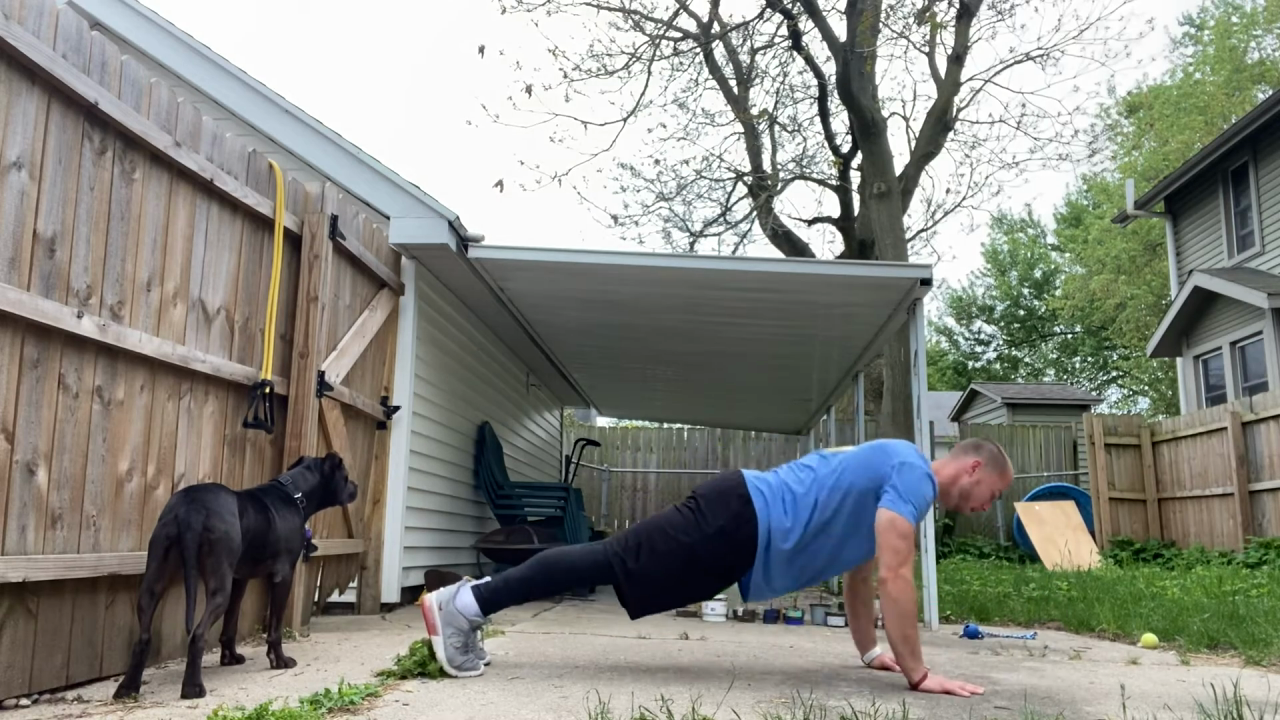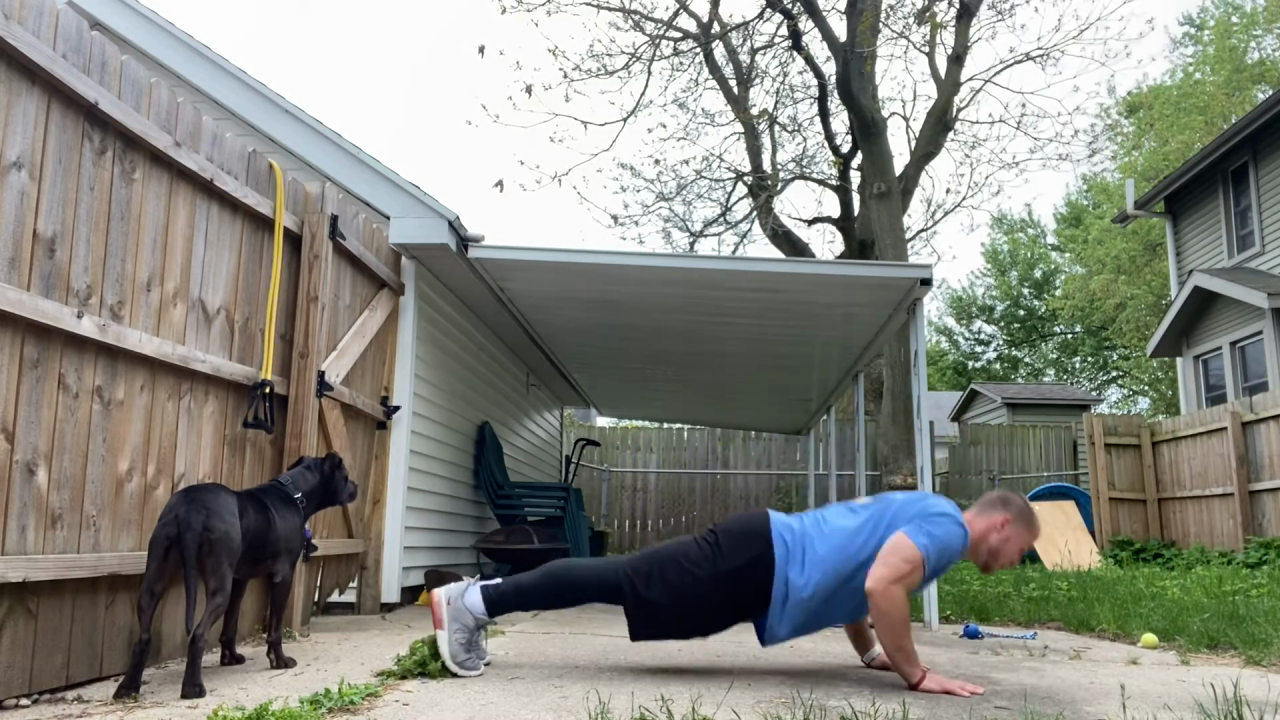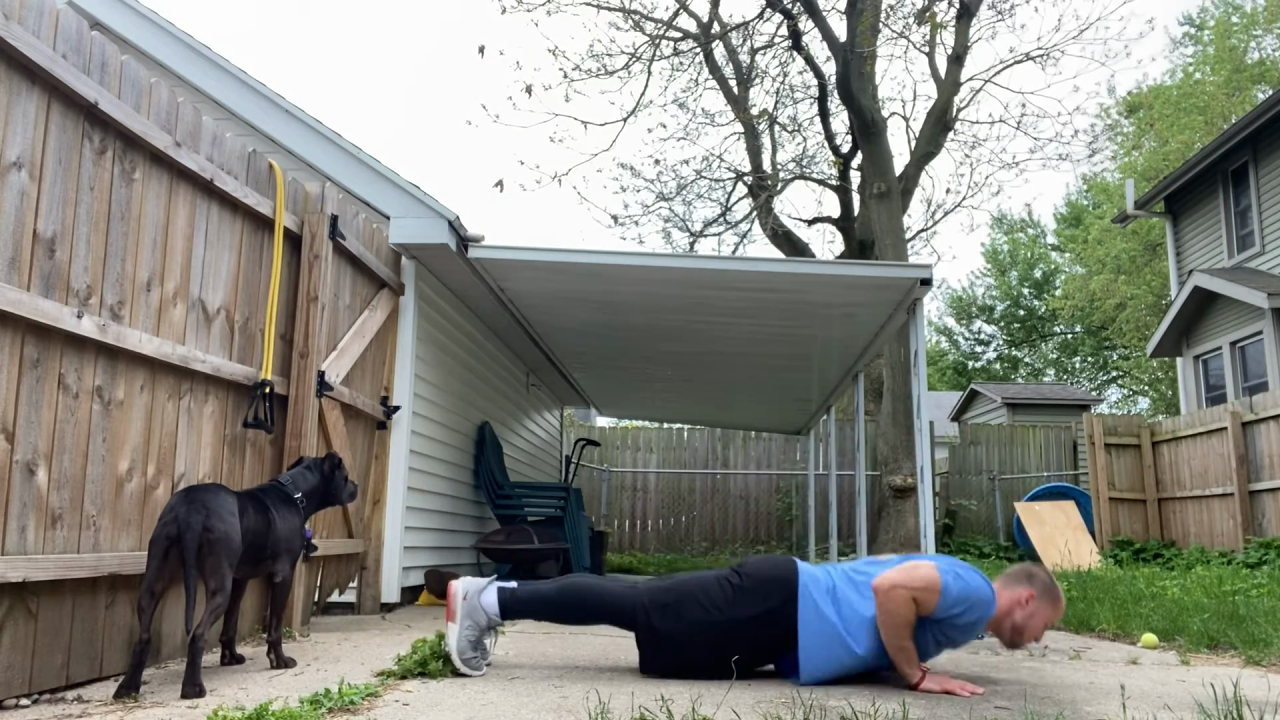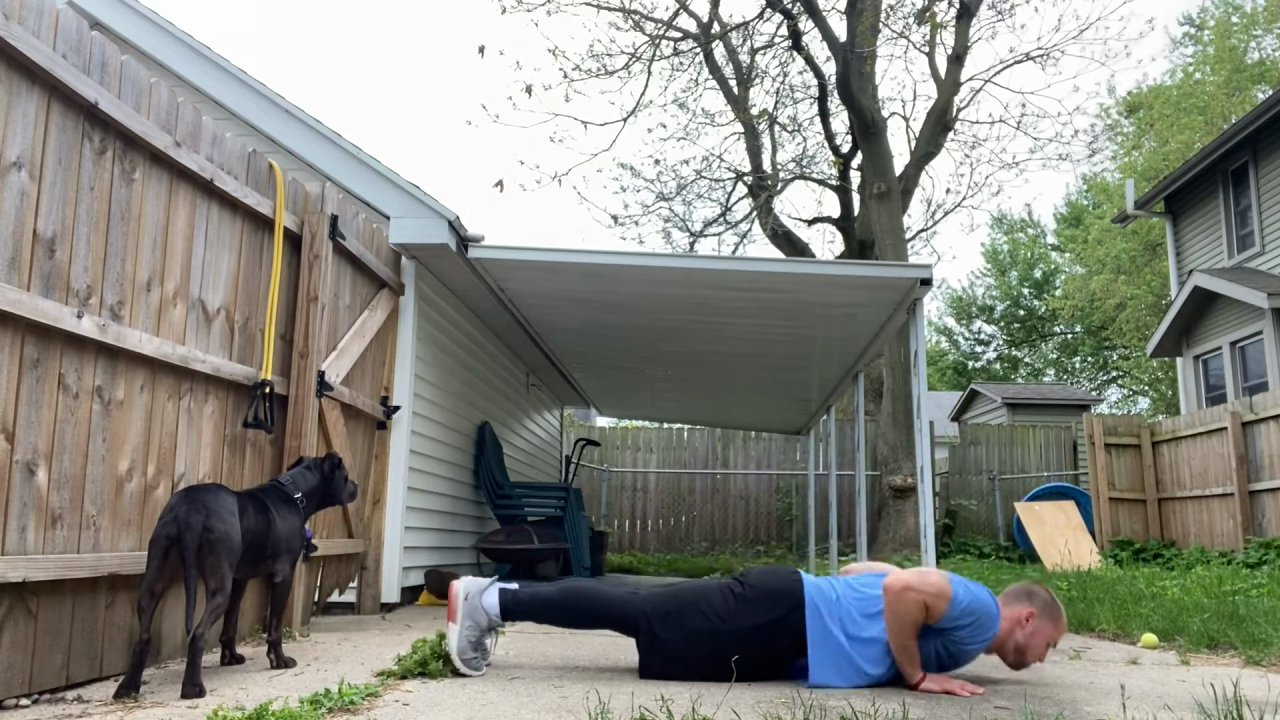
dt=0.2s
person 1, frame 1
left shoulder: (896, 475)
right shoulder: (914, 474)
left elbow: (862, 571)
right elbow: (896, 577)
left wrist: (870, 650)
right wrist: (917, 672)
left hip: (744, 523)
right hip: (738, 521)
left knee: (605, 562)
right knee: (610, 562)
left ankle: (470, 601)
right ankle: (464, 603)
person 1, frame 2
left shoulder: (927, 517)
right shoulder: (946, 523)
left elbow: (851, 572)
right elbow: (880, 587)
left wrist: (871, 651)
right wrist: (915, 672)
left hip: (765, 556)
right hip: (758, 562)
left knee: (618, 581)
right knee: (622, 583)
left ankle: (476, 599)
right ankle: (472, 601)
person 1, frame 3
left shoulder: (953, 578)
right shoulder: (976, 593)
right elbow: (892, 590)
left wrist: (883, 656)
right wrist: (915, 672)
left hip: (789, 597)
right hip: (781, 609)
left knee: (634, 601)
right knee: (637, 608)
left ankle: (493, 594)
right ankle: (486, 599)
person 1, frame 4
left shoulder: (958, 603)
right shoulder: (980, 612)
left elbow: (858, 570)
right elbow: (900, 588)
left wrist: (887, 658)
right wrist: (914, 672)
left hip: (794, 603)
right hip: (786, 619)
left knee: (638, 607)
right knee: (638, 614)
left ankle: (496, 593)
right ankle: (490, 598)
